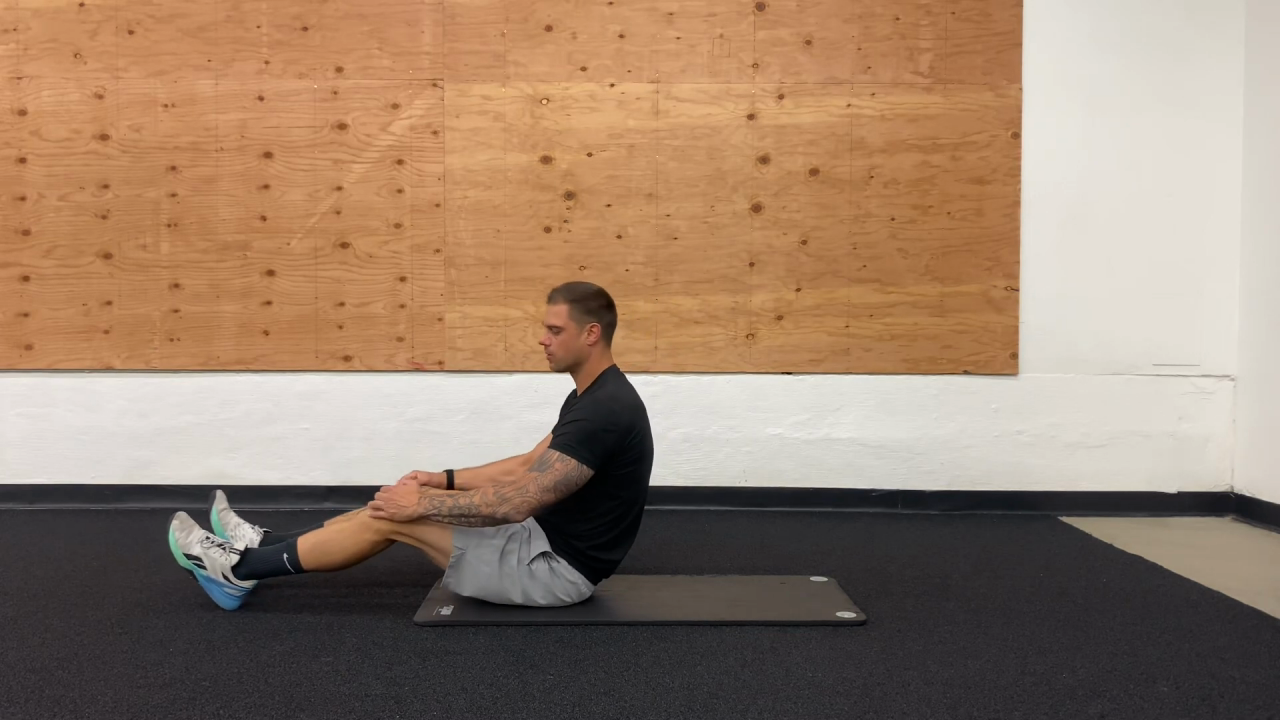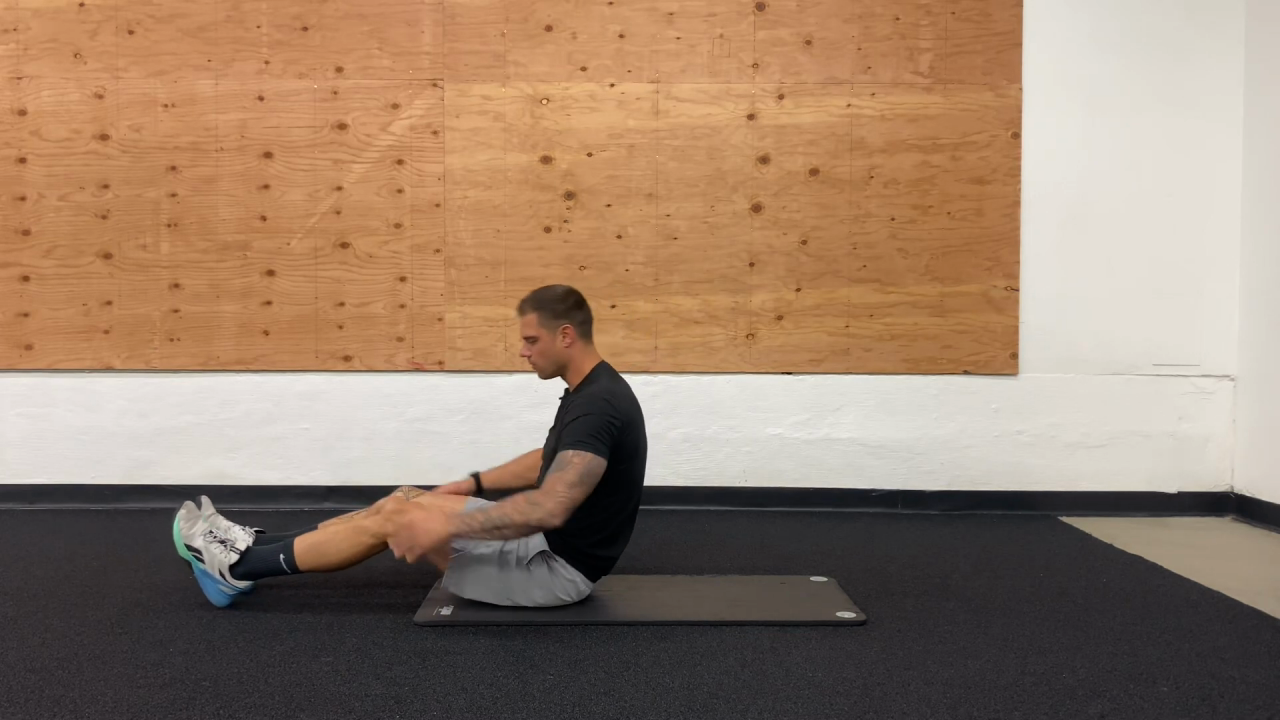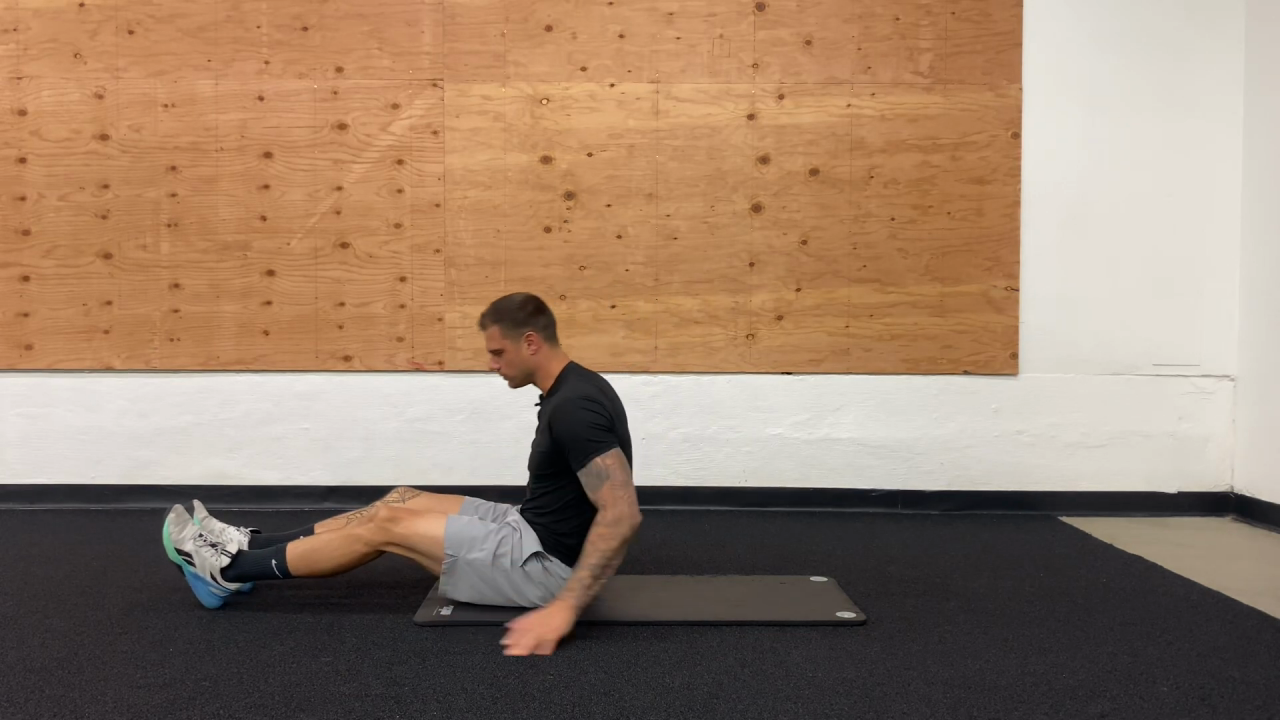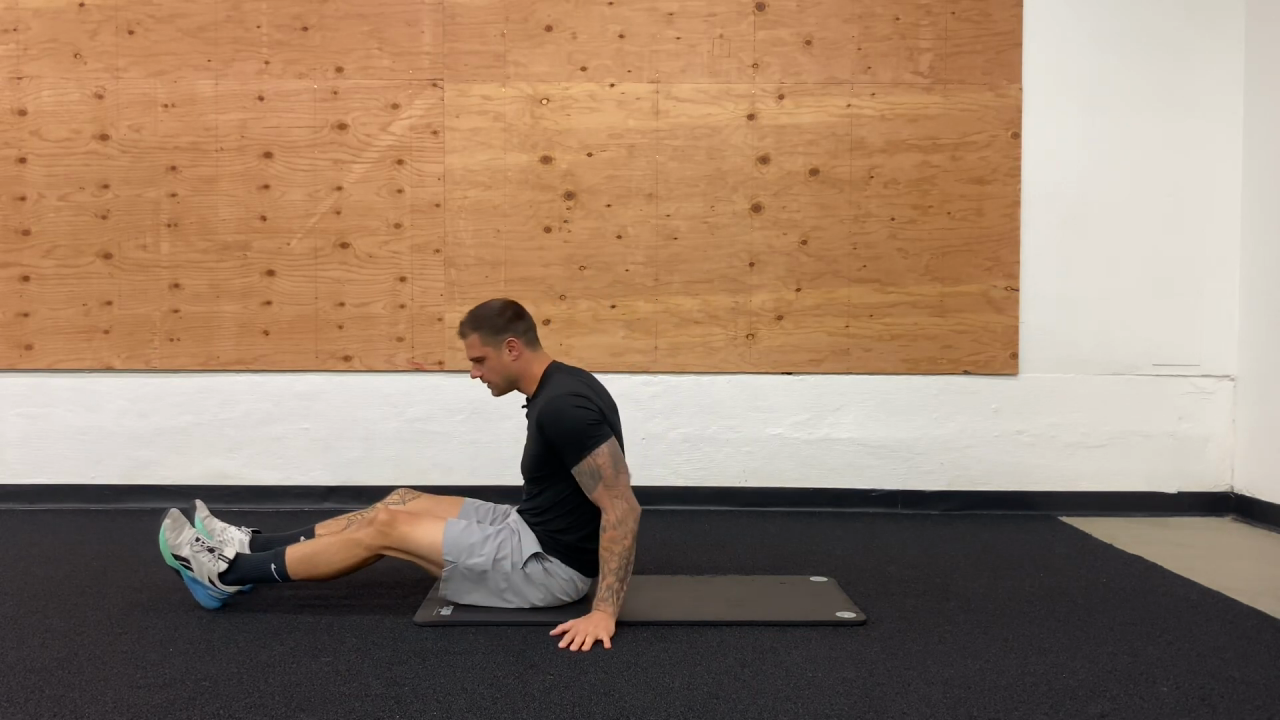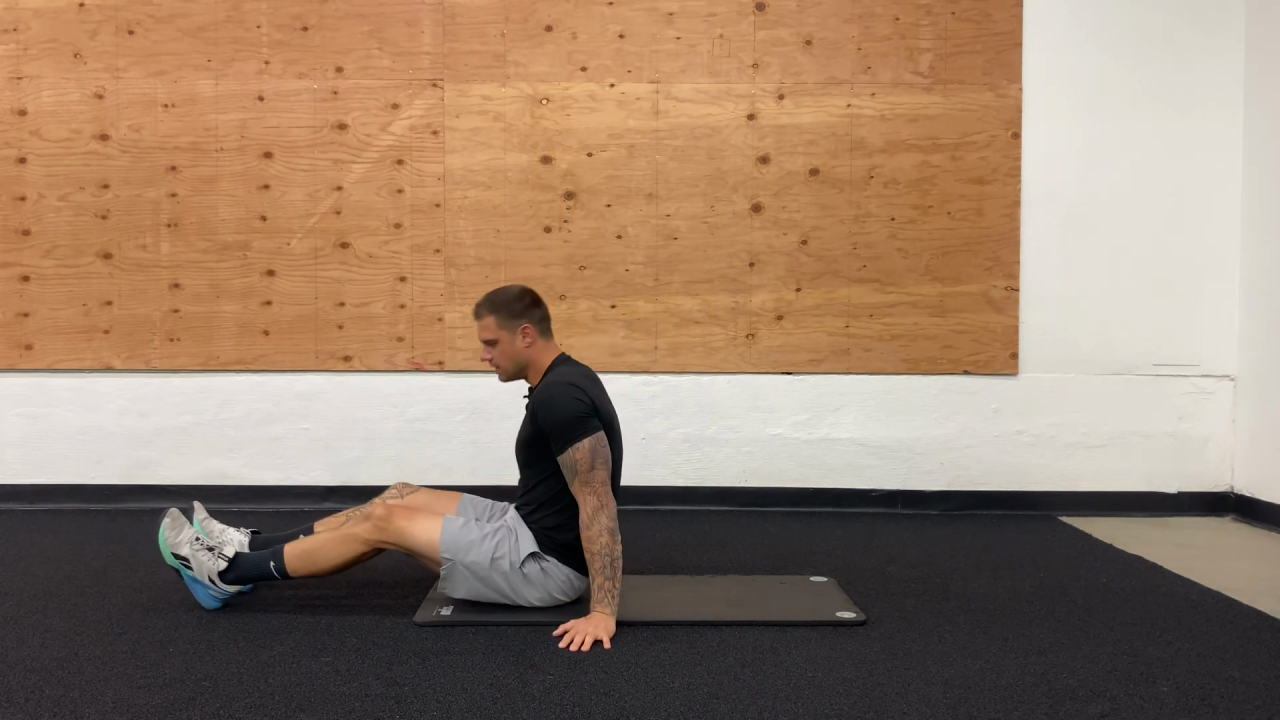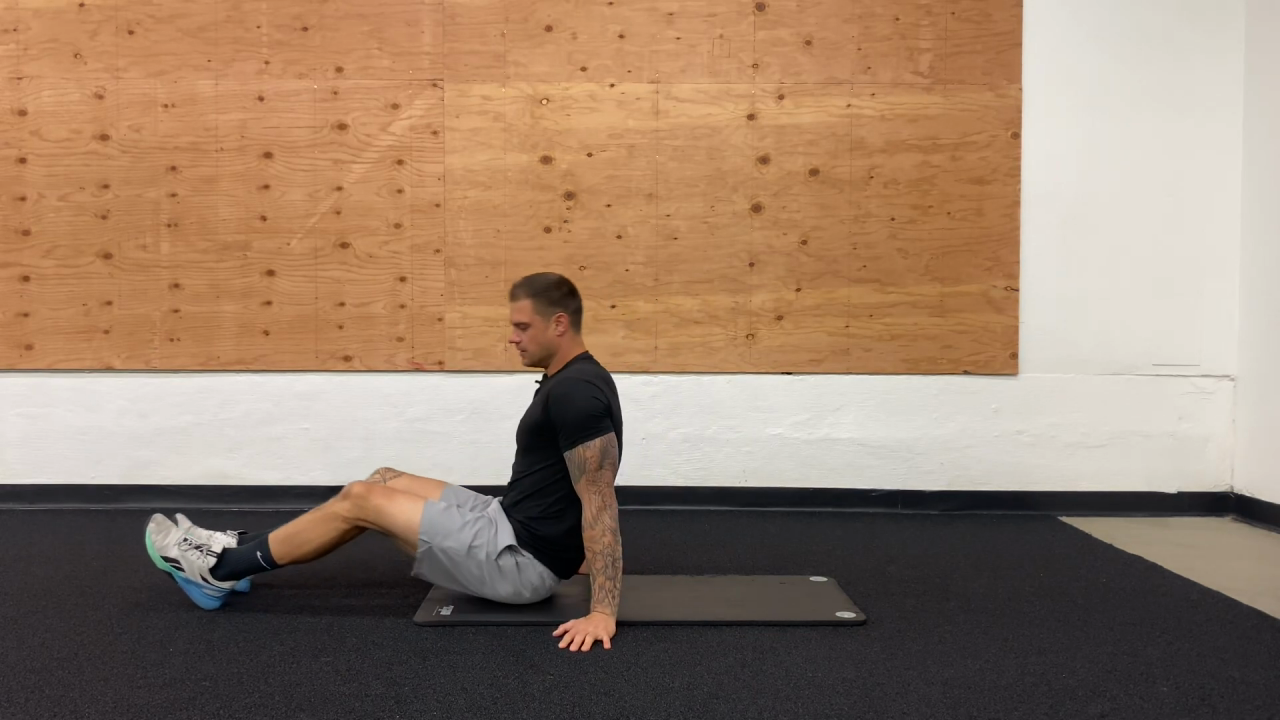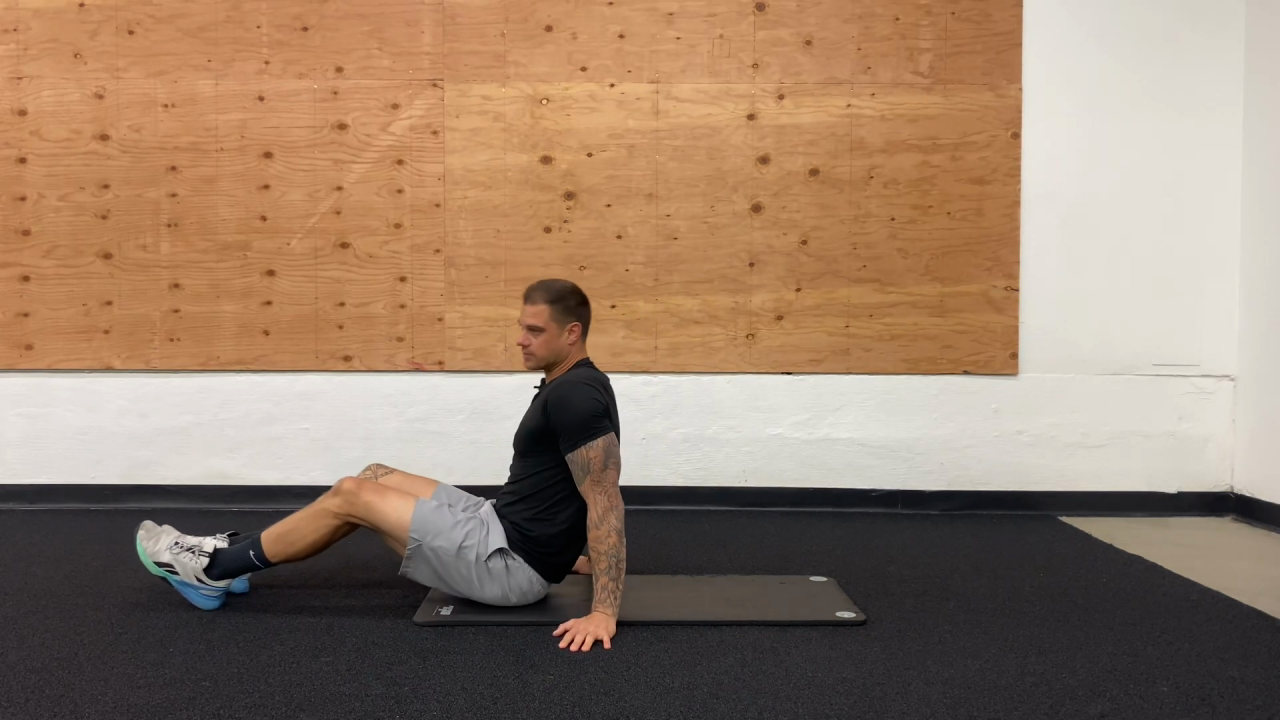
dt=0.2s
person 1, frame 1
left shoulder: (604, 410)
right shoulder: (596, 397)
left elbow: (516, 502)
right elbow: (532, 468)
left wrist: (423, 506)
right wrist: (444, 480)
left hip: (557, 567)
right hip: (554, 540)
left knee: (392, 517)
right knee: (402, 501)
left ankle: (239, 568)
right ankle: (262, 546)
person 1, frame 2
left shoulder: (597, 406)
right shoulder: (592, 392)
left elbow: (549, 510)
left wrist: (447, 525)
right wrist: (474, 483)
left hip: (556, 566)
right hip: (551, 544)
left knee: (397, 517)
right knee: (405, 502)
left ankle: (237, 568)
right ankle: (254, 547)
person 1, frame 3
left shoulder: (576, 408)
right shoulder: (574, 390)
left elbow: (622, 516)
left wrist: (564, 608)
left hip: (548, 562)
right hip: (539, 532)
left knee: (388, 527)
right knee: (401, 502)
left ankle: (229, 570)
right ankle: (253, 548)
person 1, frame 4
left shoulder: (561, 406)
right shoulder: (564, 385)
left elbow: (622, 508)
left wrist: (604, 612)
left hip: (550, 565)
right hip: (535, 531)
left knee: (387, 529)
right knee: (401, 502)
left ankle: (230, 573)
right ankle: (252, 548)
person 1, frame 5
left shoulder: (559, 397)
right shoulder: (564, 380)
left elbow: (598, 505)
left wrist: (602, 612)
right wrist: (586, 554)
left hip: (546, 564)
right hip: (532, 528)
left knee: (384, 524)
right knee: (399, 497)
left ankle: (228, 572)
right ankle: (250, 548)
person 1, frame 6
left shoulder: (574, 392)
right shoulder: (576, 380)
left elbow: (599, 502)
right elbow: (586, 497)
left wrist: (602, 612)
right wrist: (574, 551)
left hip: (521, 560)
right hip: (518, 527)
left knee: (360, 501)
right knee: (385, 481)
left ankle: (220, 570)
right ankle: (239, 548)
person 1, frame 7
left shoulder: (574, 395)
right shoulder: (574, 385)
left elbow: (606, 503)
right elbow: (589, 499)
left wrist: (603, 612)
right wrist: (568, 546)
left hip: (510, 562)
right hip: (504, 528)
left knee: (351, 496)
right knee: (375, 478)
left ankle: (212, 570)
right ankle: (231, 551)
